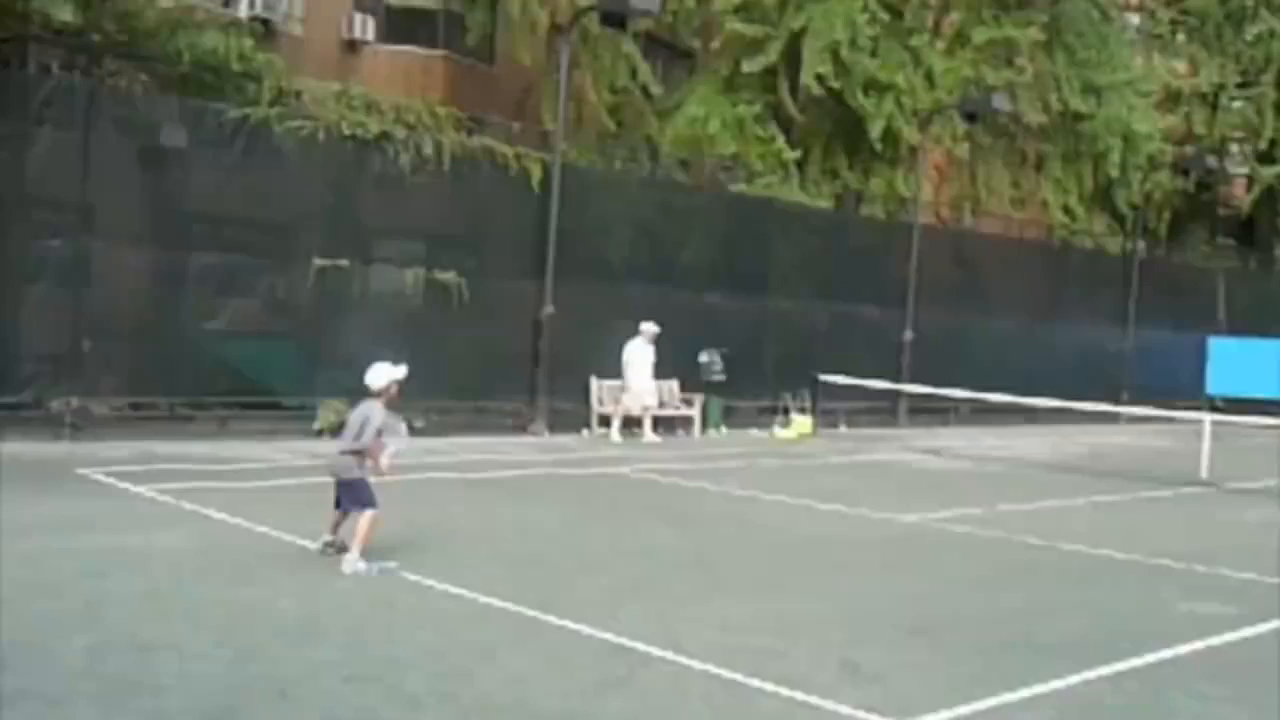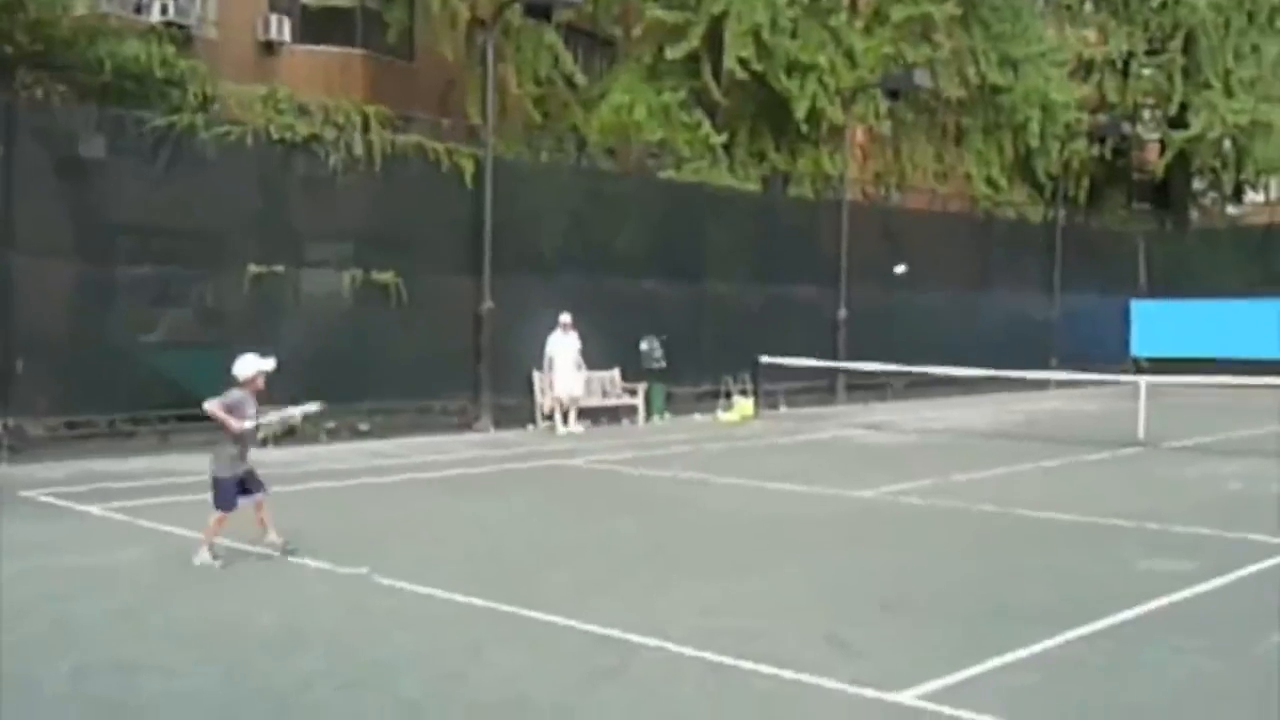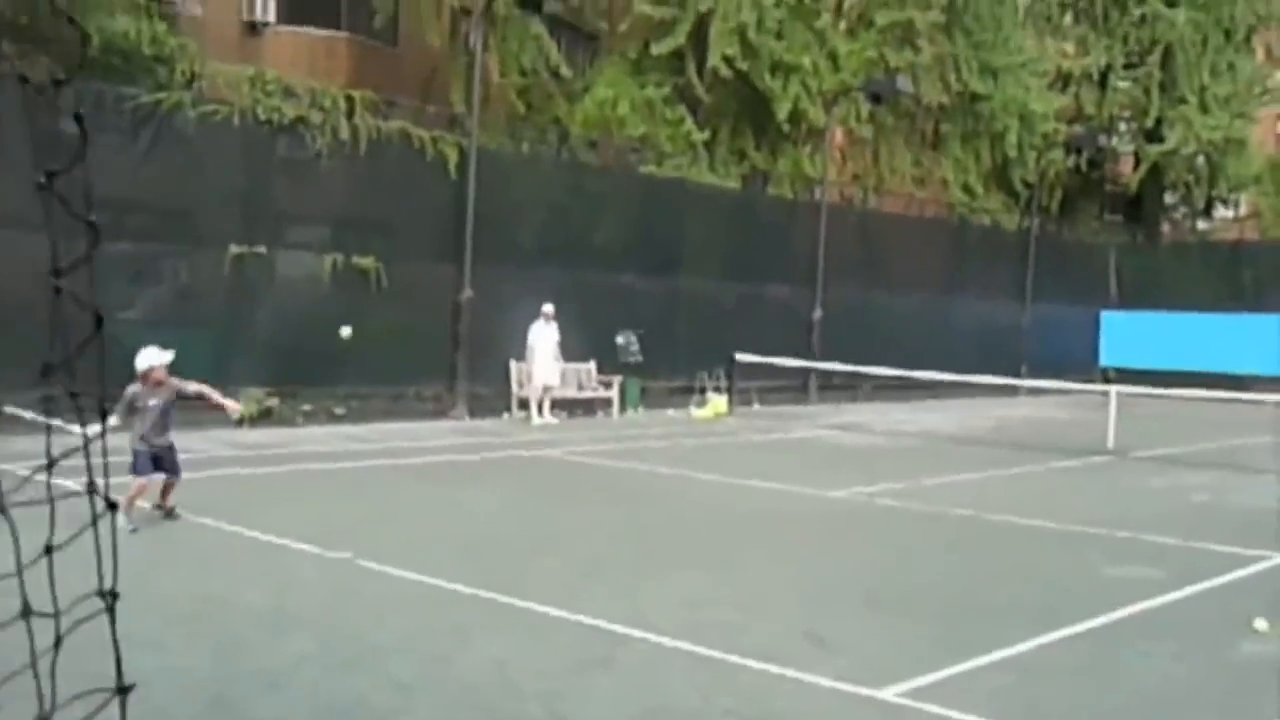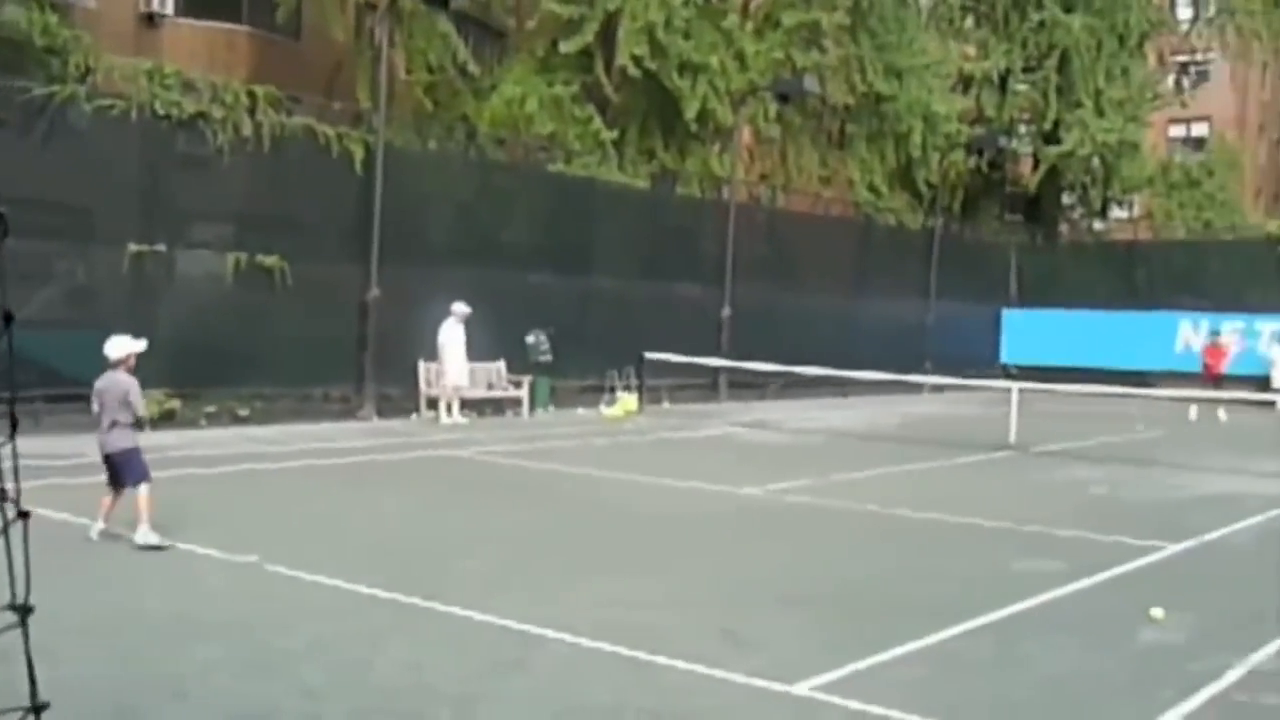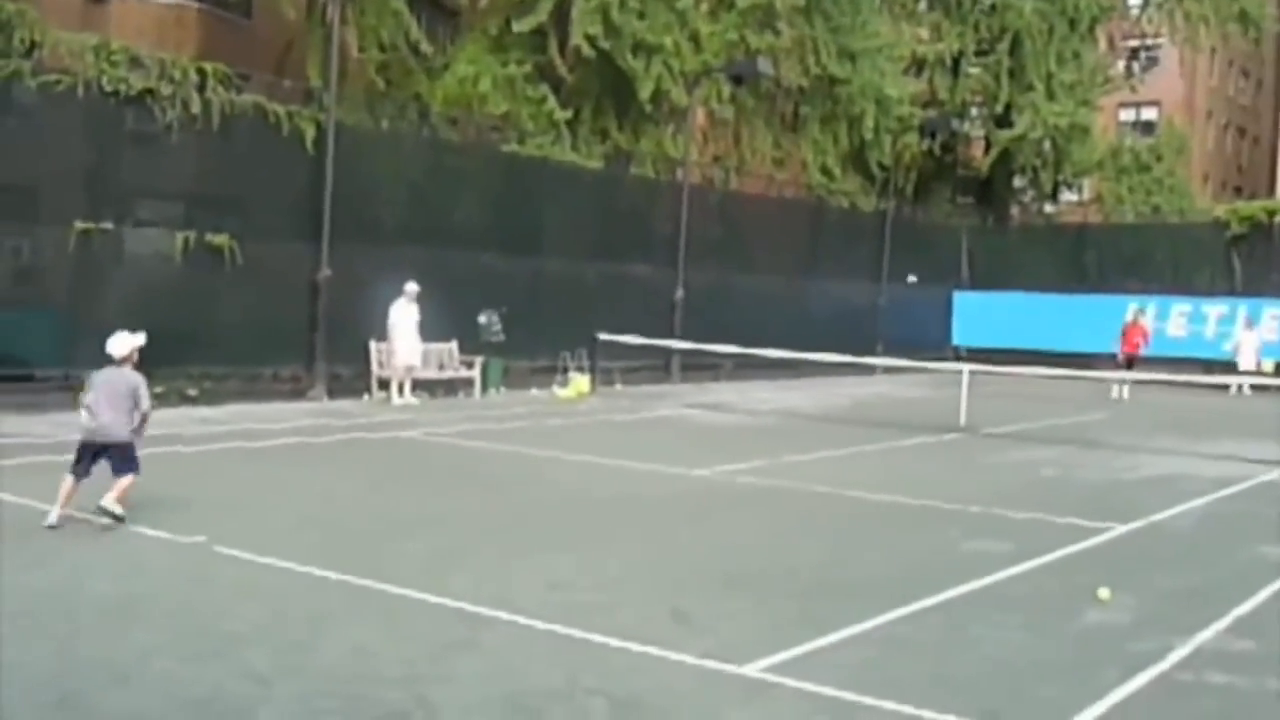
dt=1s
person 1, frame 1
left shoulder: (366, 405)
right shoulder: (378, 412)
right elbow: (368, 442)
left wrist: (378, 454)
right wrist: (378, 462)
left hip: (342, 463)
right hip: (351, 467)
left knee: (346, 506)
right knee: (369, 510)
left ankle: (329, 540)
right ankle: (353, 559)
person 1, frame 2
left shoulder: (249, 398)
right shoulder: (236, 397)
right elbow: (208, 406)
right wrist: (229, 421)
left hip: (241, 464)
right hip: (225, 466)
left knee: (259, 498)
right knee: (224, 511)
left ankle: (272, 538)
right ankle: (204, 553)
person 1, frame 3
left shoulder: (171, 385)
right shoulder: (134, 393)
left elbow: (198, 388)
right elbow: (119, 417)
left wrist: (224, 402)
left hip: (164, 442)
right hip: (142, 445)
left knee: (173, 476)
right knee: (141, 482)
left ankle: (164, 503)
right ankle: (125, 516)
person 1, frame 4
left shoulder: (100, 382)
right shoulder: (129, 383)
left elbow: (96, 410)
right elbow: (141, 413)
right wrist: (131, 416)
left hip: (106, 443)
right hip: (124, 443)
left knee: (116, 487)
right knee: (142, 484)
left ankle: (99, 526)
right ankle: (144, 531)
person 1, frame 5
left shoulder: (98, 375)
right shoulder: (137, 379)
left elbow: (86, 404)
right elbow: (145, 409)
right wrist: (139, 428)
left hip: (92, 433)
right hip: (119, 435)
left knee: (75, 474)
right knee: (129, 473)
left ankle: (55, 514)
right ankle: (110, 500)
